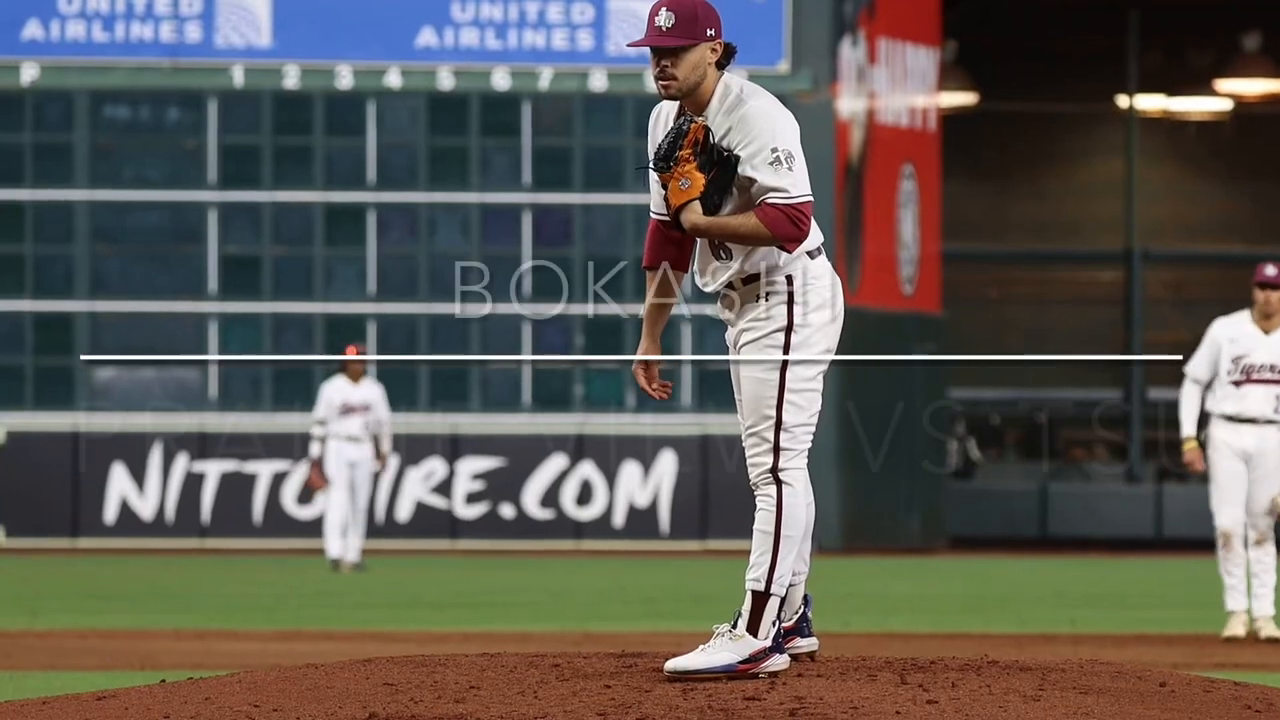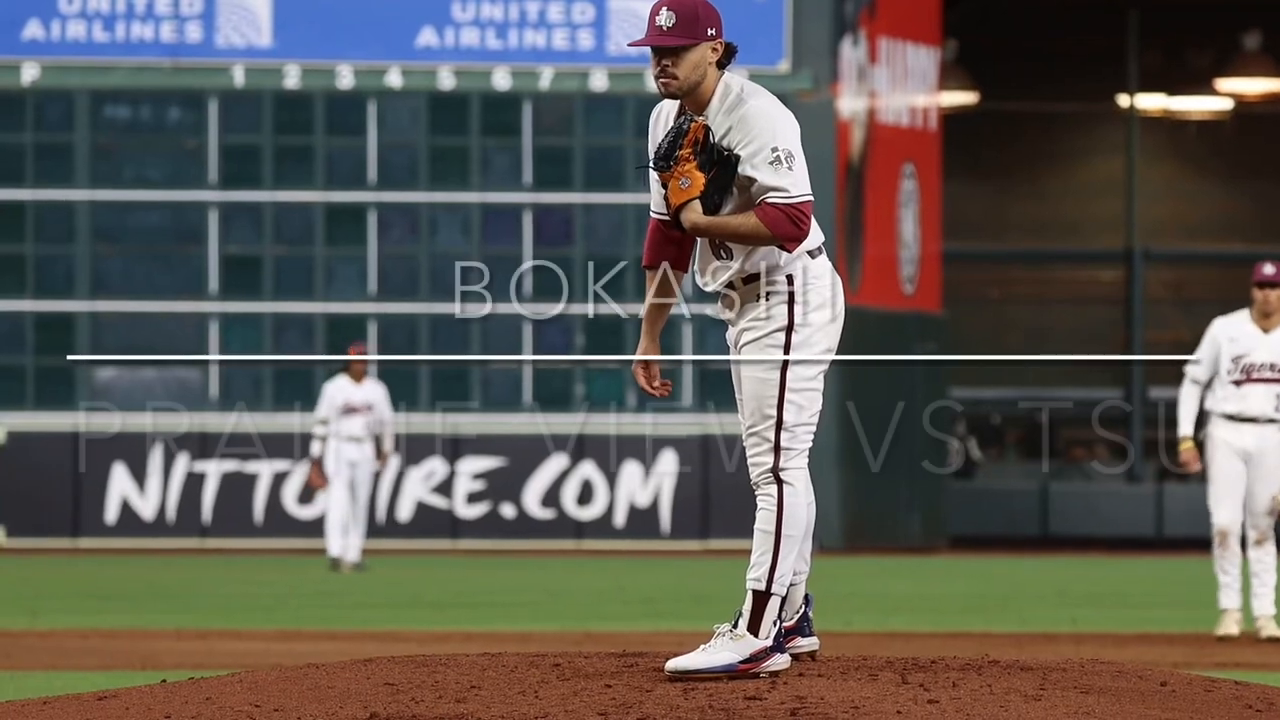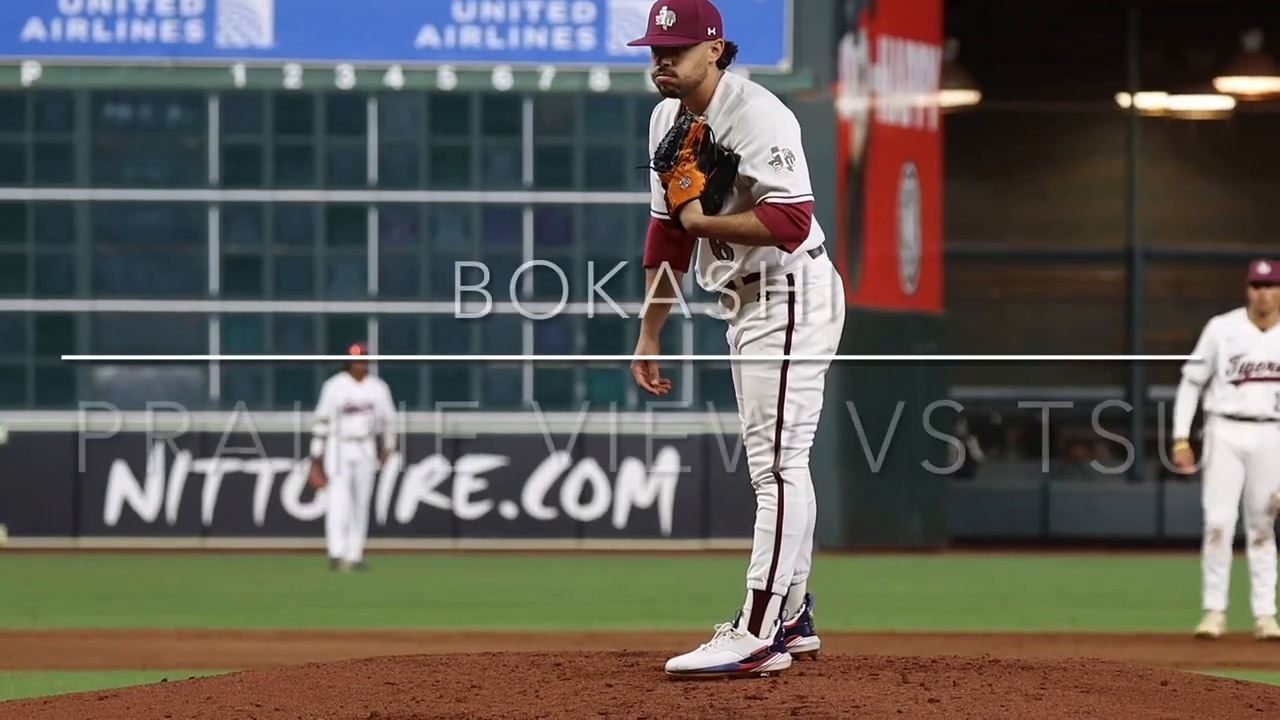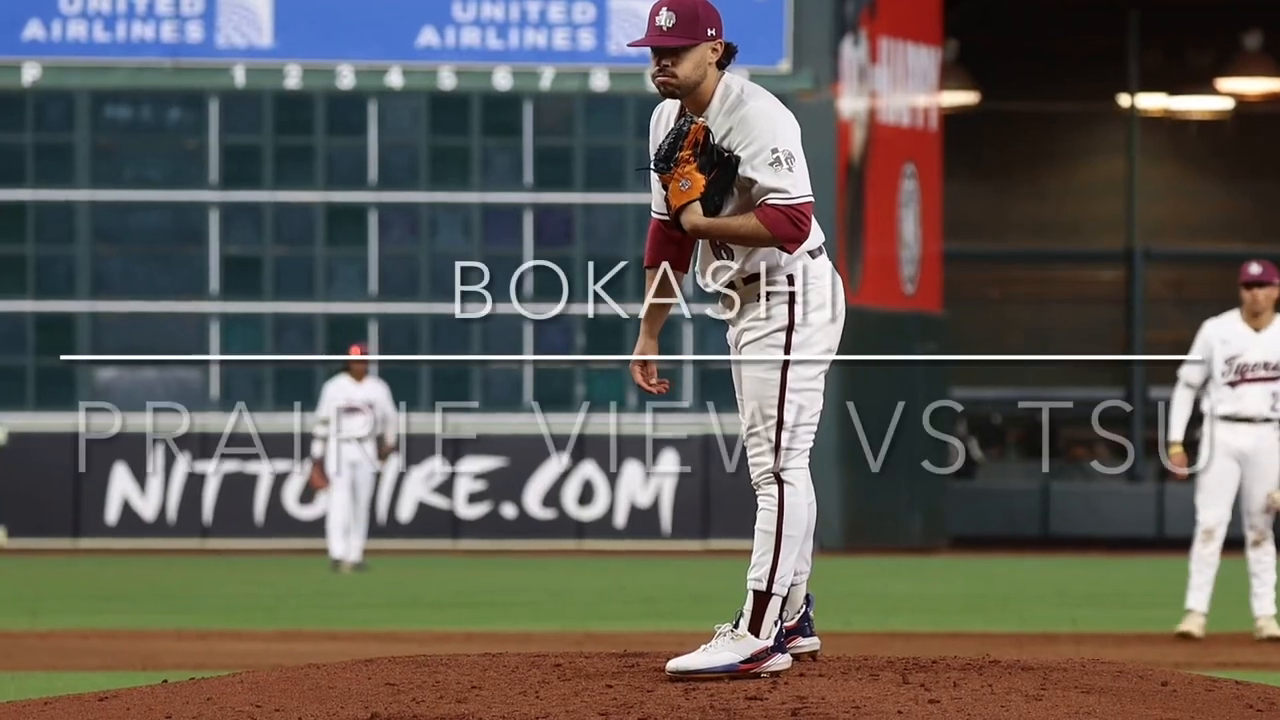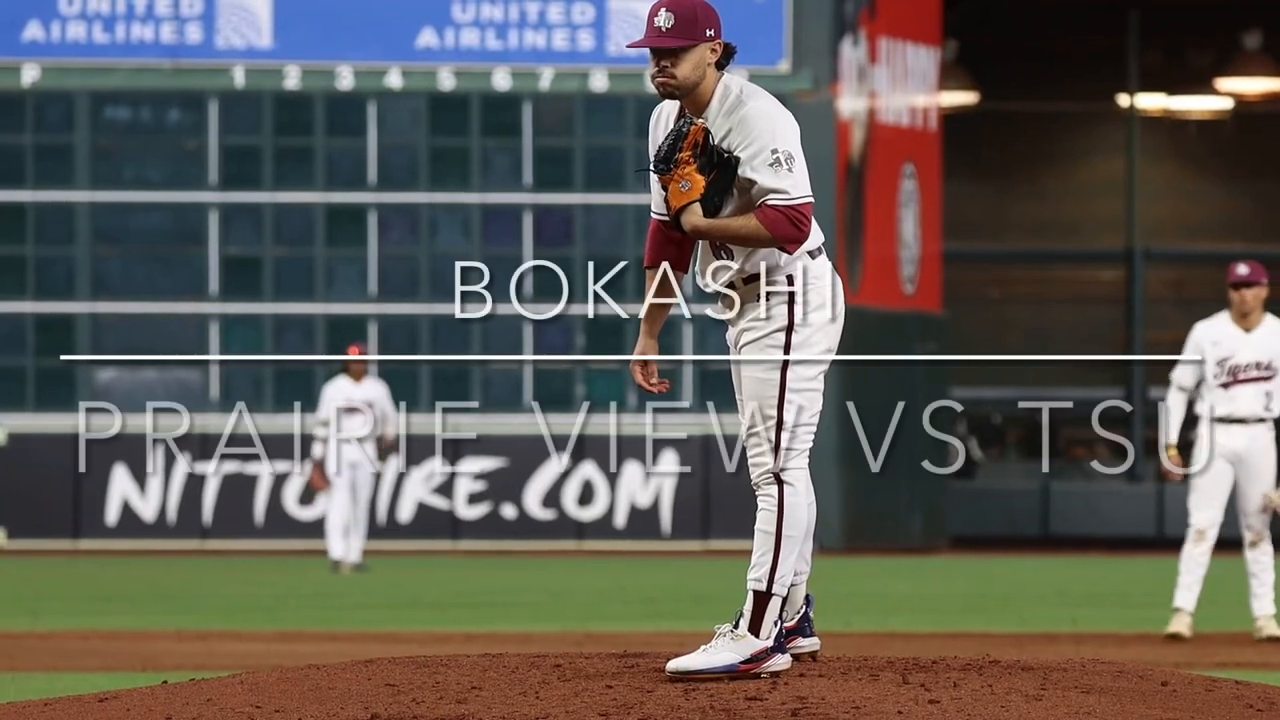
dt=0.1s
person 1, frame 1
left shoulder: (755, 115)
right shoulder: (665, 120)
left elbow: (791, 222)
right elbow: (667, 232)
left wrist: (701, 222)
right wrist: (650, 336)
left hip: (788, 298)
right hip: (742, 302)
left knee: (774, 465)
right knee: (773, 464)
left ankle: (758, 636)
right ankle: (789, 618)
person 1, frame 2
left shoulder: (756, 115)
right shoulder: (666, 119)
left elbow: (790, 221)
right elbow: (666, 232)
left wrist: (701, 221)
right wrist: (649, 336)
left hip: (789, 298)
right hip: (743, 302)
left knee: (776, 464)
right knee: (774, 464)
left ankle: (758, 635)
right ankle: (791, 617)
person 1, frame 3
left shoulder: (756, 114)
right shoulder: (666, 118)
left elbow: (791, 221)
right elbow: (666, 231)
left wrist: (701, 221)
right wrist: (649, 334)
left hip: (790, 297)
right hip: (743, 300)
left knee: (776, 464)
right knee: (775, 463)
left ankle: (759, 635)
right ankle: (791, 617)
person 1, frame 4
left shoulder: (756, 116)
right shoulder: (666, 119)
left elbow: (790, 223)
right elbow: (666, 233)
left wrist: (701, 223)
right wrist: (648, 334)
left hip: (790, 298)
right hip: (745, 301)
left knee: (777, 465)
right knee: (775, 465)
left ankle: (759, 635)
right ankle: (791, 617)
person 1, frame 5
left shoulder: (756, 116)
right shoulder: (666, 120)
left elbow: (791, 223)
right elbow: (667, 233)
left wrist: (701, 224)
right wrist: (648, 335)
left hip: (791, 298)
right hip: (743, 303)
left knee: (777, 465)
right knee: (776, 464)
left ankle: (760, 636)
right ankle: (791, 618)
person 2, frame 1
right shoulder: (1224, 329)
right elbow: (1193, 383)
right wrist: (1189, 439)
right hip: (1225, 435)
right knee: (1228, 523)
right ankle: (1238, 612)
person 2, frame 2
right shoulder: (1224, 329)
right elbow: (1192, 383)
right wrist: (1185, 440)
right hip: (1225, 434)
right knee: (1226, 522)
right ankle: (1231, 610)
person 2, frame 3
right shoulder: (1220, 329)
right elbow: (1190, 384)
right wrist: (1180, 439)
right hip: (1223, 433)
right knee: (1218, 521)
right ankle: (1214, 610)
person 2, frame 4
right shoulder: (1215, 330)
right elbow: (1186, 386)
right wrist: (1175, 442)
right hip: (1220, 435)
right knee: (1211, 522)
right ankle: (1196, 611)
person 2, frame 5
right shoulder: (1205, 333)
right elbow: (1179, 391)
right wrist: (1169, 446)
right hip: (1214, 436)
right knee: (1202, 523)
right ankle: (1182, 612)
person 3, frame 1
left shoulder: (863, 43)
right shoulder: (846, 45)
left elbow: (865, 86)
right elbow: (843, 89)
left hip: (859, 119)
right hip: (848, 120)
left knee: (857, 194)
right knee: (848, 194)
left ankle: (855, 273)
right ankle: (849, 273)
person 3, frame 2
left shoulder: (863, 42)
right shoulder: (846, 44)
left elbow: (866, 85)
right elbow: (844, 87)
left hip: (859, 118)
right hip: (849, 120)
left knee: (857, 191)
right knee: (848, 190)
left ankle: (855, 272)
right ankle: (849, 271)
person 3, frame 3
left shoulder: (865, 42)
right shoulder: (847, 44)
left elbow: (866, 85)
right elbow: (845, 88)
left hip: (860, 119)
right hip: (849, 119)
left knee: (858, 191)
right knee: (848, 192)
left ankle: (856, 272)
right ankle: (850, 272)
person 3, frame 4
left shoulder: (864, 42)
right shoulder: (847, 44)
left elbow: (866, 85)
right elbow: (845, 87)
left hip: (860, 118)
right hip: (849, 119)
left knee: (857, 191)
right knee: (849, 192)
left ankle: (856, 272)
right ankle: (850, 272)
person 3, frame 5
left shoulder: (864, 41)
right shoulder: (846, 44)
left elbow: (866, 84)
right elbow: (844, 86)
left hip: (860, 118)
right hip: (849, 118)
left knee: (858, 192)
right knee: (848, 197)
left ankle: (856, 272)
right ankle: (850, 273)
person 4, frame 1
left shoulder: (375, 388)
right shoulder: (330, 387)
left elbow: (384, 421)
right elbow: (319, 422)
left wrist: (384, 453)
right wrist: (315, 458)
left hip: (364, 451)
right hip: (337, 448)
left knee: (360, 505)
right knee: (337, 502)
left ankle: (353, 557)
right ankle: (335, 555)
person 4, frame 2
left shoulder: (378, 389)
right shoulder: (333, 386)
left elbow: (386, 421)
right elbow: (321, 421)
left wrist: (386, 451)
right wrist: (315, 457)
left hip: (365, 451)
right hip: (337, 448)
left knee: (360, 505)
right knee: (338, 501)
left ankle: (354, 557)
right ankle: (335, 554)
person 4, frame 3
left shoulder: (379, 387)
right shoulder: (334, 385)
left elbow: (389, 418)
right elbow: (321, 421)
left wrist: (388, 448)
right wrist: (316, 456)
left hip: (365, 450)
right hip: (338, 447)
left knee: (361, 504)
right knee: (338, 500)
left ankle: (354, 556)
right ankle: (337, 554)
person 4, frame 4
left shoulder: (379, 387)
right shoulder: (333, 386)
left elbow: (390, 417)
right elbow: (322, 422)
left wrist: (389, 443)
right wrist: (317, 458)
left hip: (366, 450)
right hip: (338, 449)
left knee: (361, 505)
right knee: (339, 502)
left ankle: (355, 556)
right ankle: (338, 555)
person 4, frame 5
left shoulder: (378, 387)
right shoulder: (333, 387)
left elbow: (390, 415)
right elbow: (322, 423)
left wrist: (389, 438)
right wrist: (317, 458)
left hip: (366, 450)
right hip: (338, 449)
left knee: (361, 505)
right knee: (338, 503)
left ankle: (355, 557)
right ankle: (337, 557)
